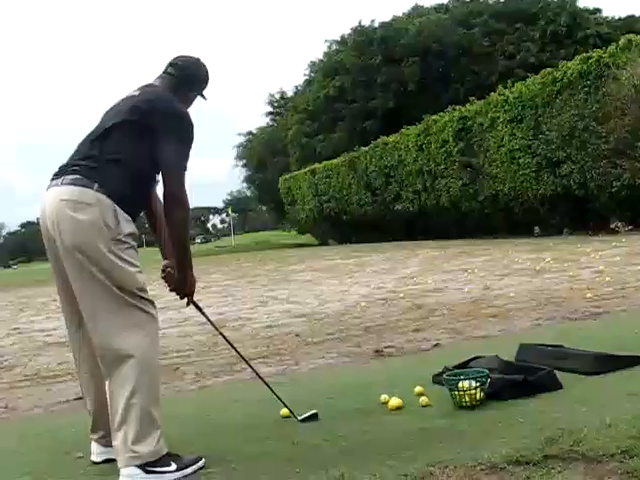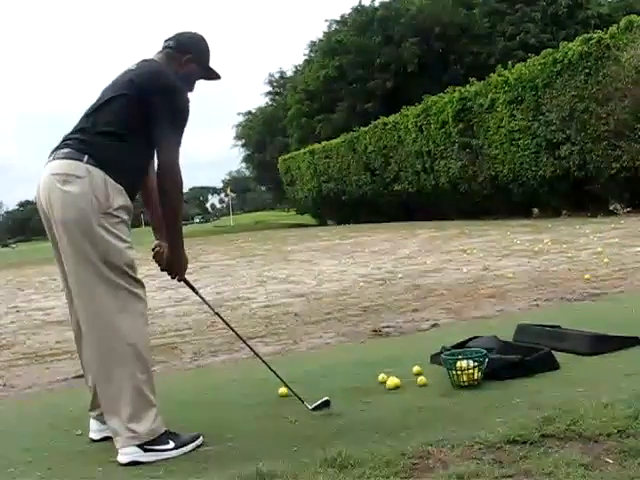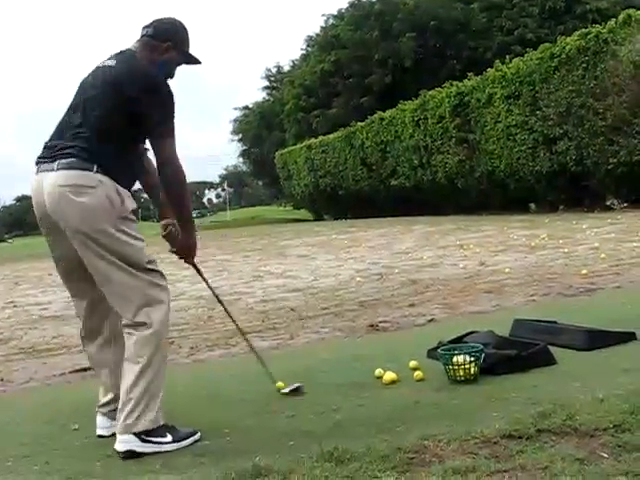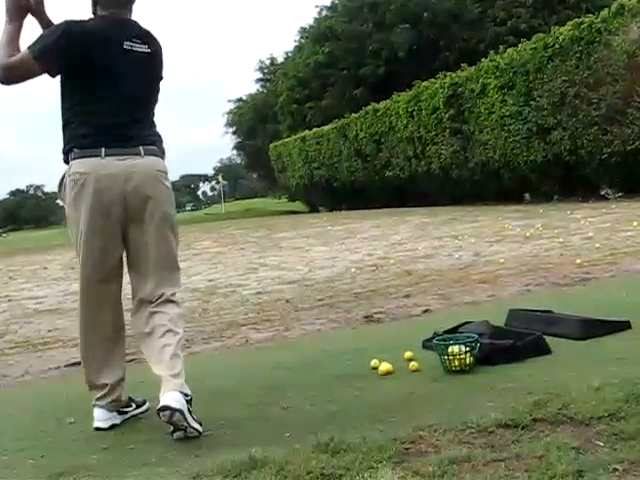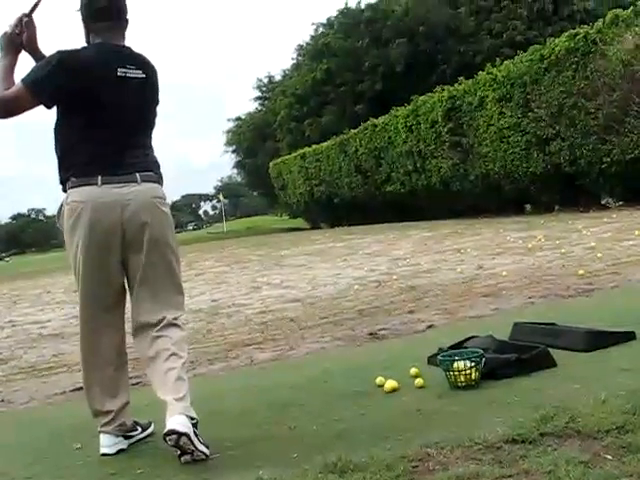
dt=1s
person 1, frame 1
left shoulder: (133, 104)
right shoulder: (173, 115)
left elbow: (146, 191)
right elbow: (175, 199)
left wrist: (168, 258)
right wrist: (184, 267)
left hip: (58, 204)
right hip: (89, 208)
left knee: (92, 331)
right knee: (133, 328)
left ankle: (107, 436)
person 1, frame 2
left shoulder: (138, 80)
right shoulder: (167, 87)
left elbow: (145, 171)
right elbow: (168, 172)
left wrist: (160, 237)
right wrist: (176, 245)
left hip: (59, 182)
right hip: (84, 185)
left knee: (93, 308)
right knee: (119, 306)
left ankle: (107, 413)
right ankle: (138, 435)
person 1, frame 3
left shoulder: (111, 67)
right shoulder: (152, 86)
right elbow: (168, 163)
left wrist: (166, 213)
right wrist: (185, 226)
left hip: (50, 183)
right hip: (87, 187)
left knee: (97, 305)
right knee: (147, 300)
left ankle: (111, 409)
right ankle: (139, 427)
person 1, frame 4
right shoulder: (150, 45)
left hip: (91, 171)
right hip: (147, 167)
left knee: (98, 293)
right knee: (158, 288)
left ankle: (108, 399)
right ankle: (173, 389)
person 1, frame 5
left shoulder: (70, 65)
right shoulder: (145, 70)
right wrist: (38, 54)
left hip: (89, 199)
right hip: (145, 194)
left knee: (99, 318)
right knee: (160, 312)
left ankle: (114, 425)
right ankle: (179, 414)
